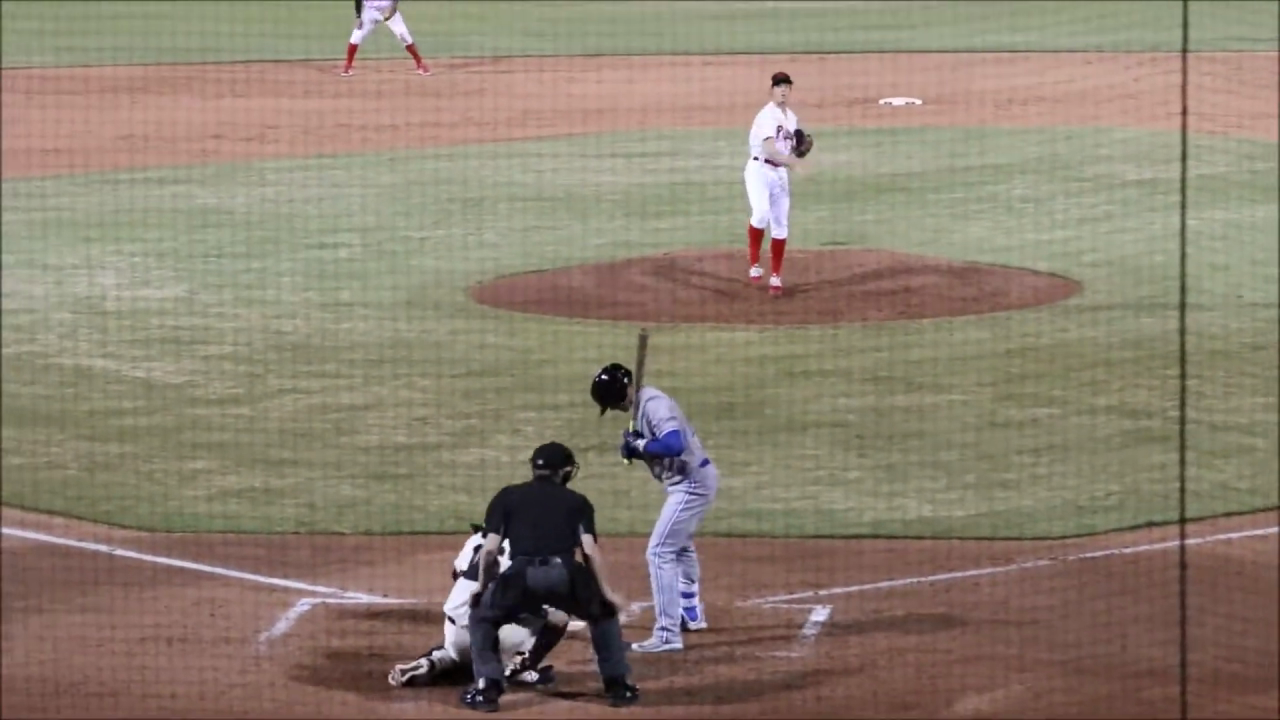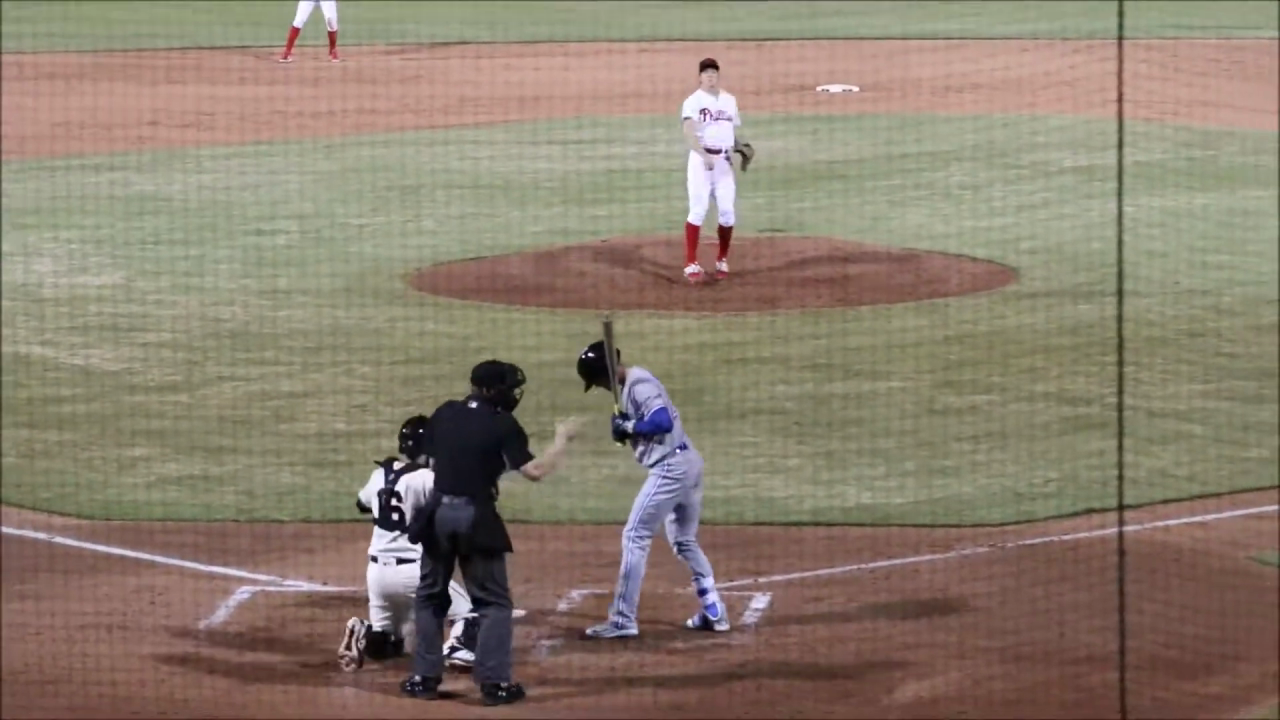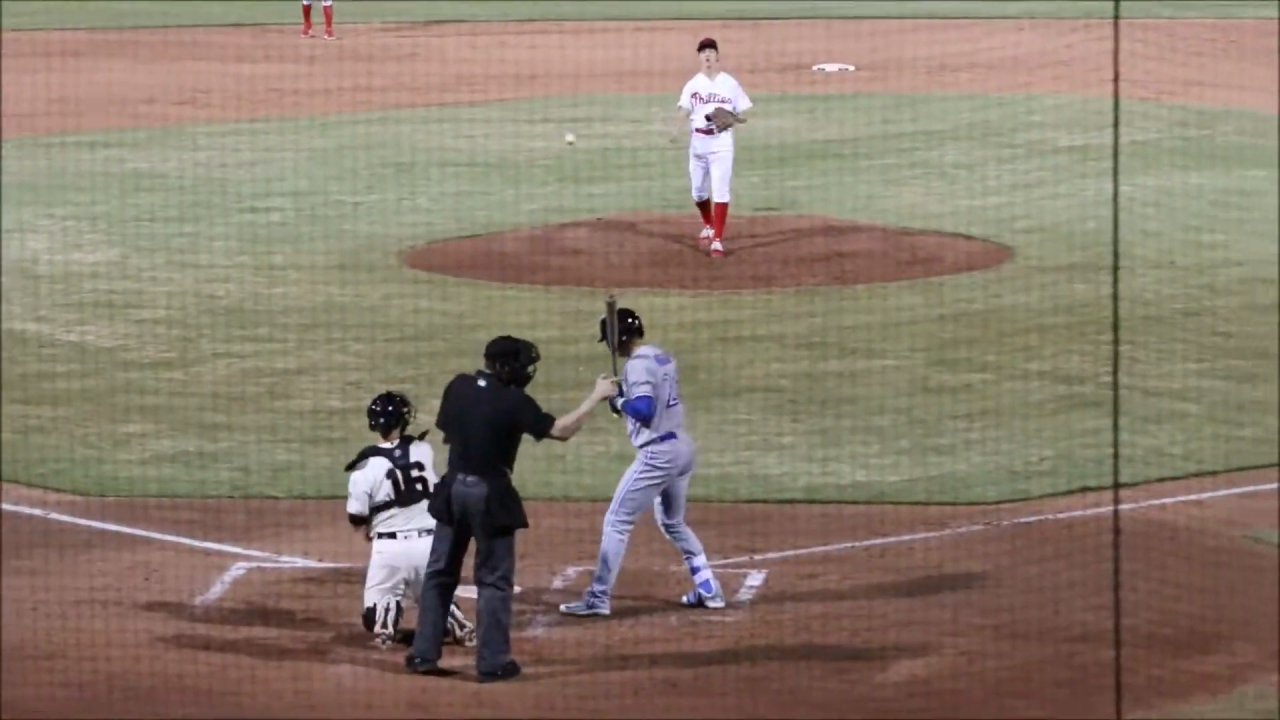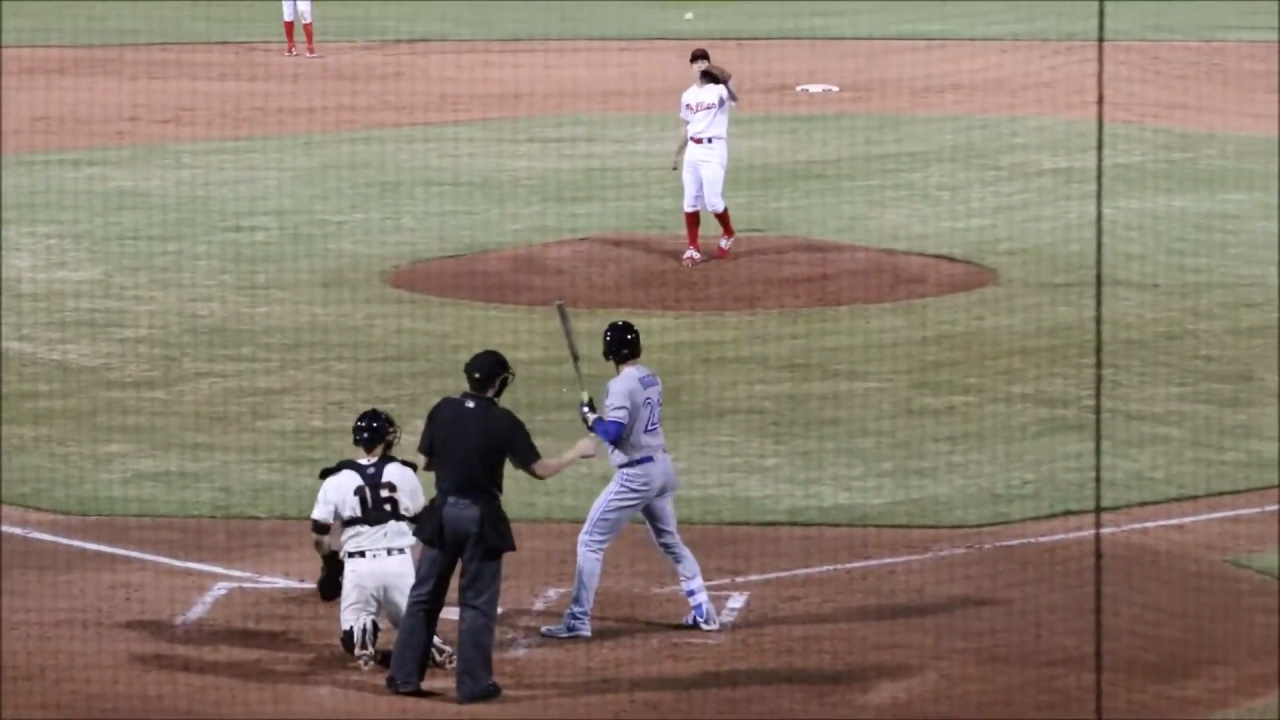
dt=0.5s
person 1, frame 1
left shoulder: (508, 495)
right shoulder: (577, 502)
left elbow: (490, 546)
right elbow: (589, 549)
left wrist: (483, 583)
right wrist: (607, 592)
left hip: (522, 577)
right hip: (565, 575)
left knee: (482, 618)
right knee: (604, 612)
left ankle: (487, 688)
right ankle: (619, 686)
person 1, frame 2
left shoulder: (445, 412)
right shoulder: (503, 424)
right elbow: (536, 471)
right wrist: (562, 438)
left hip: (438, 512)
right hip: (477, 517)
left knee: (430, 596)
right knee: (493, 602)
left ankle: (425, 677)
right ankle: (495, 682)
person 1, frame 3
left shoulder: (458, 386)
right shoulder: (514, 401)
right elbow: (561, 431)
right wrist: (597, 395)
left hip: (454, 489)
right hip: (491, 495)
left knee: (440, 573)
right knee: (494, 580)
left ankle: (424, 654)
right ankle: (493, 662)
person 1, frame 4
left shoulder: (443, 410)
right shoulder: (504, 422)
left elbow: (428, 462)
right elbow: (540, 469)
right wrist: (578, 451)
left hip: (443, 512)
right hip: (481, 517)
left knee: (424, 595)
right knee: (478, 602)
left ankle: (404, 675)
right ankle: (473, 684)
person 2, frame 1
left shoulder: (654, 404)
right shoulder: (649, 401)
left elbow: (673, 445)
right elbow: (660, 445)
left wrist: (639, 444)
right wrist: (634, 446)
left hip: (692, 483)
right hip: (700, 478)
left knee: (660, 553)
right knee: (681, 547)
left ankle: (667, 633)
right ankle: (691, 613)
person 2, frame 2
left shoulder: (639, 383)
right shoulder: (636, 381)
left elbow: (662, 422)
left wrist: (627, 426)
right wrist: (623, 427)
left hip: (670, 467)
right hip: (686, 463)
left knee: (635, 537)
right knee: (685, 542)
left ankle: (623, 619)
right ankle: (714, 613)
person 2, frame 3
left shoulder: (637, 364)
right shoulder: (664, 357)
left elbow: (643, 410)
left wrist: (618, 401)
right wrist: (626, 401)
left hip: (658, 453)
right hip: (682, 447)
left knee: (617, 521)
right knee: (673, 522)
left ankle: (597, 599)
right ankle: (708, 590)
person 2, frame 4
left shoulder: (622, 384)
right shoulder: (652, 379)
left elbow: (614, 433)
left wrist: (590, 417)
right wrist: (599, 416)
left hip: (635, 475)
right hip: (662, 469)
left knee: (591, 541)
right knee: (670, 542)
left ankle: (578, 620)
right ankle: (703, 612)
person 3, frame 1
left shoulder: (477, 538)
left hip: (455, 627)
left knee: (461, 656)
right knee: (556, 618)
left ankle: (427, 665)
right ankle: (520, 669)
person 3, frame 2
left shoulder: (381, 474)
right shoulder: (424, 478)
left elbow: (362, 504)
left hip: (379, 569)
right hip: (413, 570)
left knee: (384, 644)
right knee: (469, 608)
left ankle: (363, 635)
right ankle: (458, 647)
person 3, frame 3
left shoulder: (365, 467)
right shoulder: (423, 449)
left elbow: (357, 522)
left hip: (388, 548)
right hip: (427, 544)
left knee: (373, 618)
left ankle: (387, 613)
right ankle: (445, 615)
person 3, frame 4
left shoulder: (337, 479)
right shoulder: (404, 473)
left elbow: (319, 533)
left hip: (358, 566)
right hip: (398, 563)
left knee: (352, 638)
left ankle: (364, 633)
person 4, frame 1
left shoulder: (791, 117)
right shoulder: (766, 116)
right elbow: (771, 151)
right wrist: (796, 164)
left hip: (779, 174)
right hip: (759, 170)
left knee: (780, 226)
right knee: (761, 212)
left ankle: (776, 276)
right ankle: (754, 265)
person 4, frame 2
left shoulder: (730, 100)
right shoulder: (693, 101)
left elbow: (735, 128)
right elbow: (688, 131)
right wrist: (703, 153)
left hip: (724, 162)
right hip: (700, 161)
left knee: (727, 213)
right knee: (698, 211)
left ankle: (722, 260)
right ankle: (691, 263)
person 4, frame 3
left shoulder: (730, 83)
right shoulder: (692, 85)
left elbow: (745, 113)
right elbow: (684, 116)
left wrist: (734, 117)
right wrist: (677, 130)
left hip: (722, 142)
right hip: (698, 142)
left knee: (720, 190)
right knee: (699, 191)
left ankle: (718, 240)
right ankle: (709, 227)
person 4, frame 4
left shoulder: (719, 88)
right shoulder: (687, 95)
left elbow: (735, 99)
left wrist: (725, 85)
right wrist: (677, 154)
left hip: (714, 150)
right hip: (692, 150)
left knee: (712, 201)
right knee: (690, 201)
left ankle: (728, 234)
right ankle: (693, 249)
